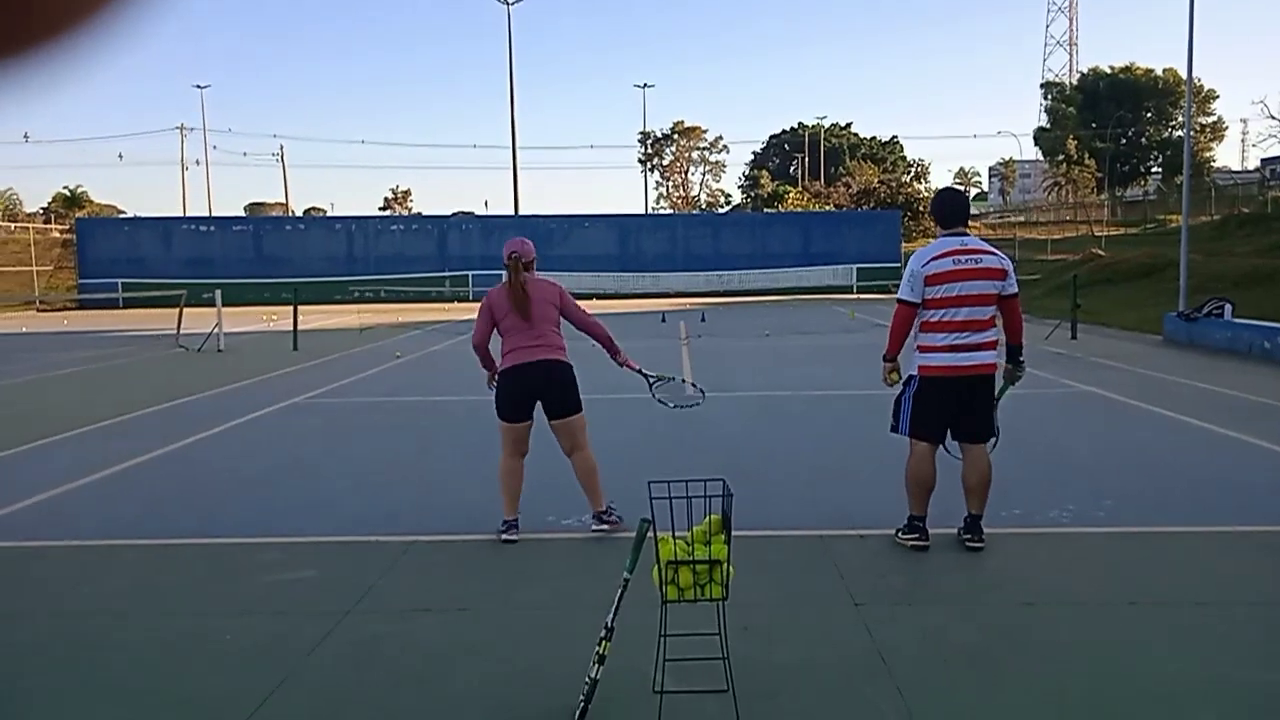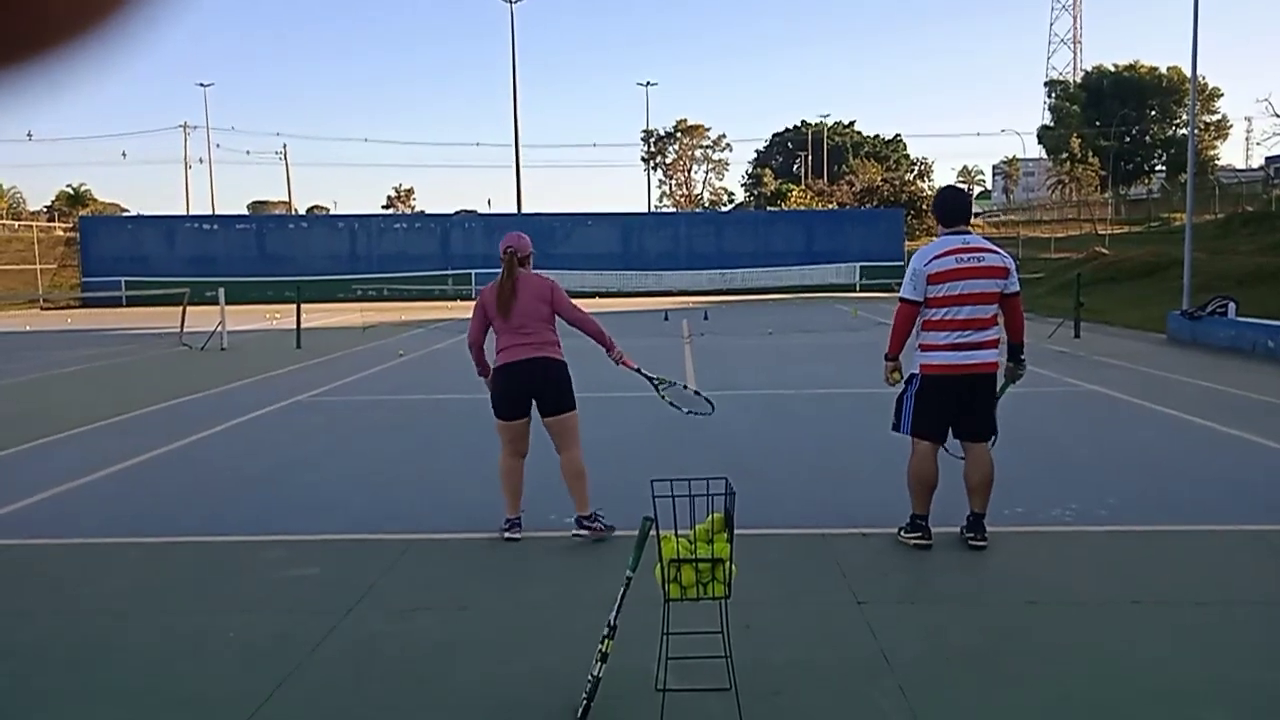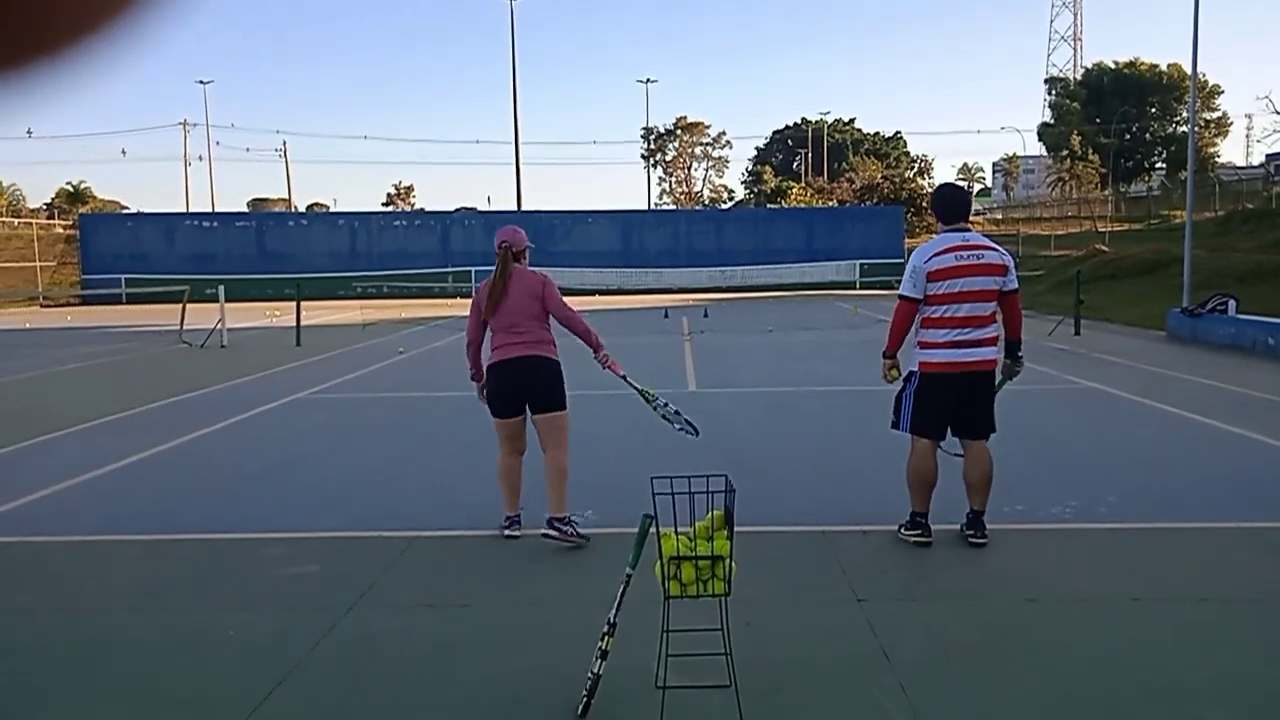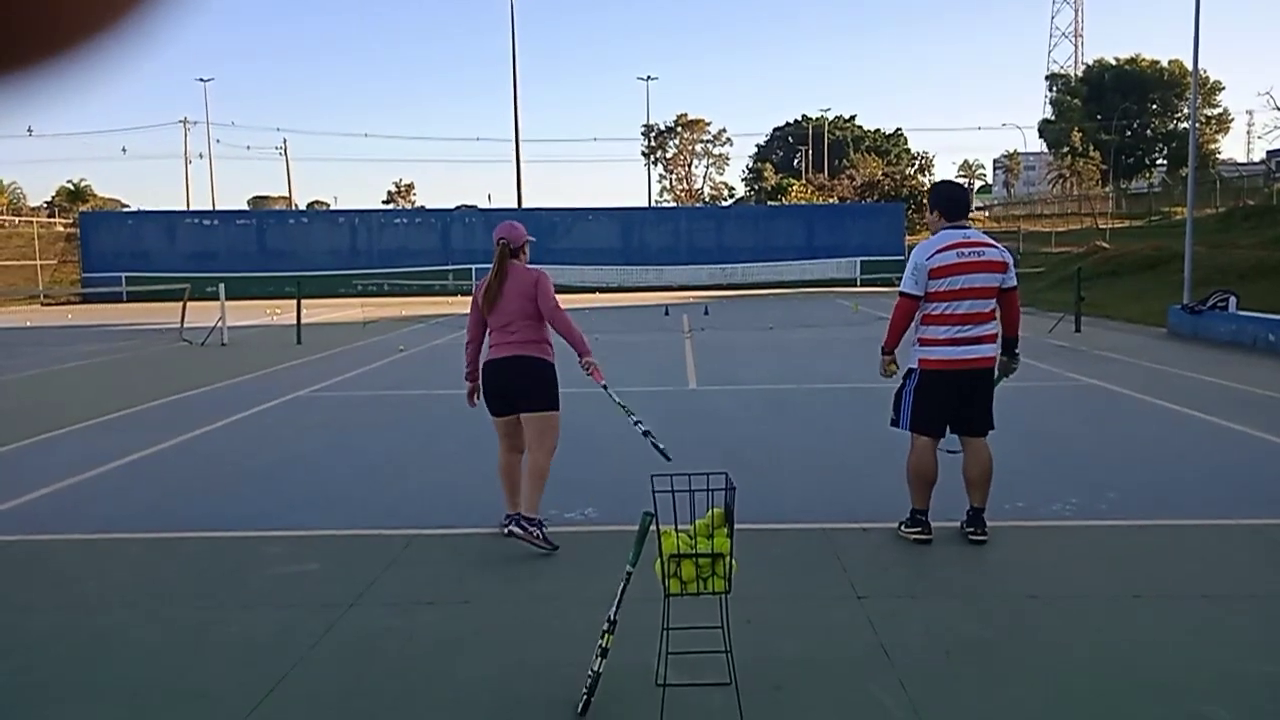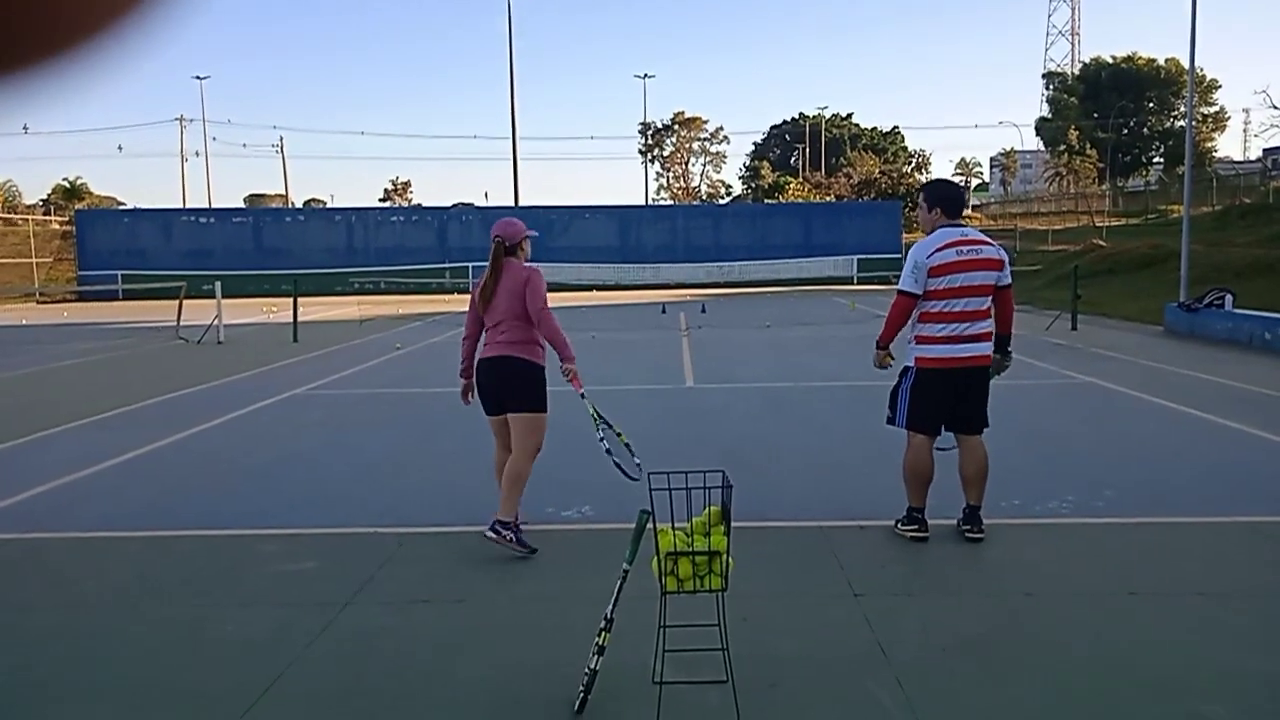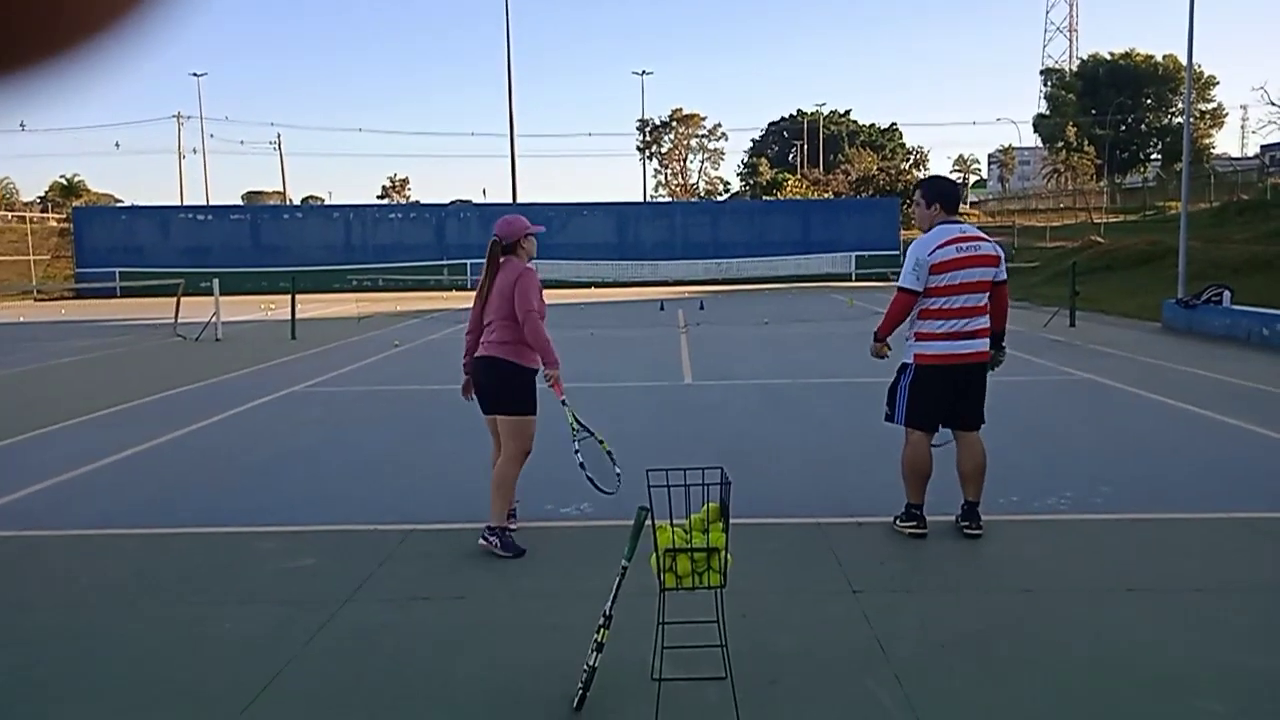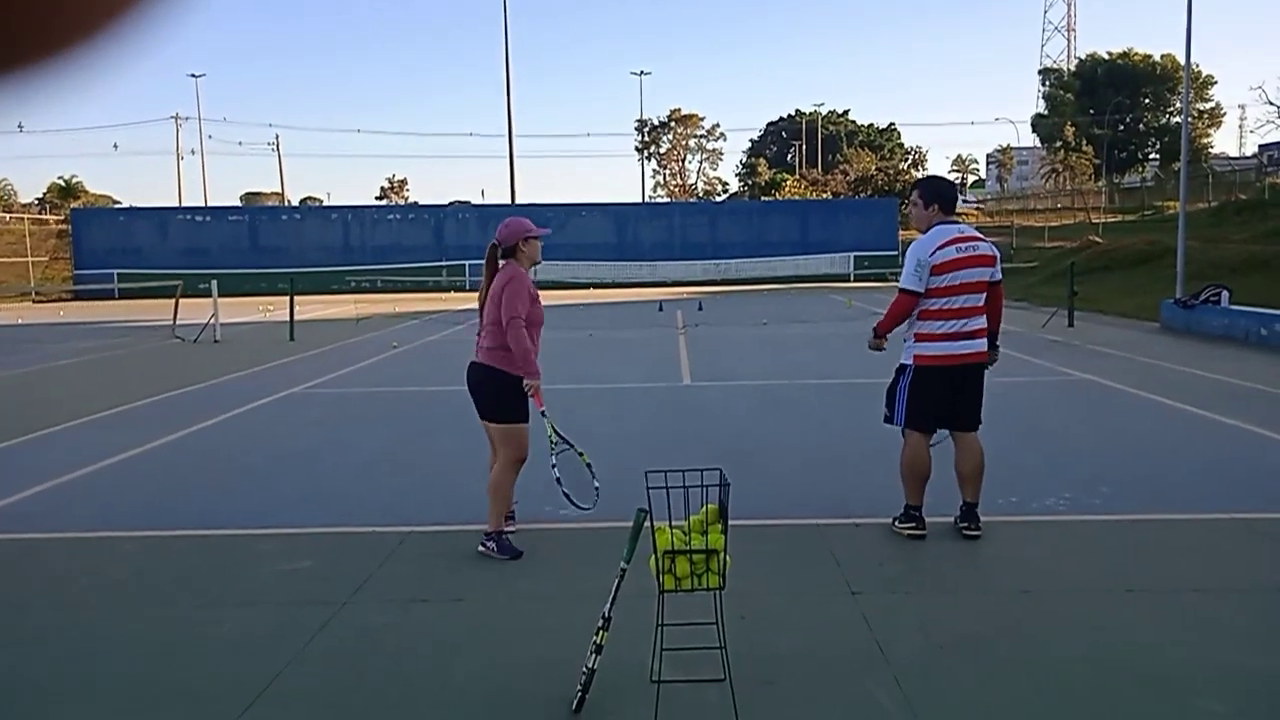
dt=0.1s
person 1, frame 1
left shoulder: (923, 259)
right shoulder: (997, 259)
left elbow: (905, 314)
right elbow: (1012, 313)
left wrist: (890, 357)
right wrist: (1014, 357)
left hip: (934, 370)
right hip: (981, 368)
left knee: (922, 446)
right knee: (975, 447)
left ankle: (917, 525)
right ankle: (974, 526)
person 1, frame 2
left shoulder: (925, 258)
right shoulder: (999, 258)
left elbow: (907, 314)
right elbow: (1013, 312)
left wrist: (892, 357)
right wrist: (1015, 355)
left hip: (935, 368)
right hip: (982, 367)
left knee: (924, 445)
right knee: (977, 446)
left ankle: (919, 524)
right ankle: (977, 524)
person 1, frame 3
left shoulder: (925, 255)
right shoulder: (998, 255)
left elbow: (906, 310)
right elbow: (1012, 309)
left wrist: (890, 354)
right wrist: (1013, 353)
left hip: (934, 366)
right hip: (981, 364)
left knee: (924, 442)
right knee: (976, 443)
left ankle: (919, 522)
right ankle: (976, 522)
person 1, frame 4
left shoulder: (925, 253)
right shoulder: (998, 253)
left elbow: (906, 307)
right elbow: (1010, 306)
left wrist: (888, 350)
right wrist: (1010, 349)
left hip: (934, 363)
right hip: (981, 361)
left knee: (923, 440)
right knee: (976, 440)
left ankle: (919, 519)
right ankle: (977, 518)
person 1, frame 5
left shoulder: (924, 250)
right shoulder: (993, 250)
left elbow: (904, 305)
right elbow: (1005, 303)
left wrist: (883, 344)
right wrist: (1002, 347)
left hip: (931, 361)
right hip: (977, 359)
left knee: (919, 437)
right knee: (971, 437)
left ankle: (915, 517)
right ankle: (973, 517)
person 1, frame 6
left shoulder: (924, 247)
right shoulder: (989, 246)
left elbow: (905, 302)
right elbow: (1000, 299)
left wrist: (880, 336)
right wrist: (996, 342)
left hip: (929, 358)
right hip: (974, 355)
left knee: (918, 434)
right knee: (968, 433)
left ankle: (914, 513)
right ankle: (971, 513)
person 1, frame 7
left shoulder: (923, 248)
right shoulder: (986, 246)
left elbow: (906, 304)
right elbow: (995, 299)
left wrist: (880, 331)
right wrist: (991, 342)
left hip: (927, 358)
right hip: (972, 355)
left knee: (916, 434)
right knee: (966, 434)
left ankle: (913, 515)
right ankle: (970, 514)
person 2, frame 1
left shoulder: (493, 297)
right shoulder: (552, 289)
left elbow: (479, 342)
right elbow: (584, 320)
left wrist: (491, 368)
right wrist: (614, 349)
left hip: (513, 376)
right hip: (555, 371)
left knee: (512, 453)
right knee: (578, 448)
left ankle: (510, 522)
right ankle: (601, 512)
person 2, frame 2
left shoulder: (488, 294)
right shoulder: (546, 285)
left elbow: (474, 341)
right elbow: (576, 317)
left wrist: (485, 371)
right wrist: (609, 345)
left hip: (508, 374)
right hip: (549, 369)
left knee: (512, 452)
right knee: (569, 448)
left ankle: (512, 520)
right ankle: (584, 517)
person 2, frame 3
left shoulder: (485, 290)
right shoulder: (540, 280)
left elbow: (473, 339)
right elbow: (566, 315)
left wrist: (478, 375)
right wrist: (597, 346)
left hip: (500, 372)
right hip: (540, 366)
left knee: (510, 449)
right knee: (555, 448)
left ankle: (512, 517)
right ankle: (559, 518)
person 2, frame 4
left shoulder: (484, 287)
right shoulder: (536, 278)
left elbow: (473, 337)
right elbow: (555, 315)
left wrist: (472, 376)
right wrist: (583, 351)
left hip: (496, 369)
right hip: (534, 367)
left knee: (510, 447)
right knee: (541, 449)
left ankle: (513, 514)
right ankle: (528, 519)
person 2, frame 5
left shoulder: (487, 282)
right shoulder: (530, 275)
left elbow: (471, 333)
right elbow: (543, 317)
left wrist: (467, 374)
right wrist: (567, 356)
left hip: (489, 367)
right hip: (522, 368)
left knee: (507, 448)
right knee: (527, 449)
left ankle: (508, 513)
right ankle: (504, 524)
person 2, frame 6
left shoulder: (491, 278)
right shoulder: (524, 275)
left elbow: (474, 329)
right elbow: (529, 319)
left wrist: (470, 371)
right wrist: (550, 361)
left hip: (485, 366)
right hip: (512, 370)
left knee: (503, 449)
right knee: (515, 453)
left ankle: (506, 511)
right ankle: (494, 530)
person 2, frame 7
left shoulder: (503, 278)
right shoulder: (518, 279)
right elbow: (514, 327)
right wrist: (531, 372)
left hip: (487, 373)
right hip: (503, 378)
left knee: (505, 454)
right knee: (512, 457)
left ankle: (503, 512)
right ankle: (493, 535)
